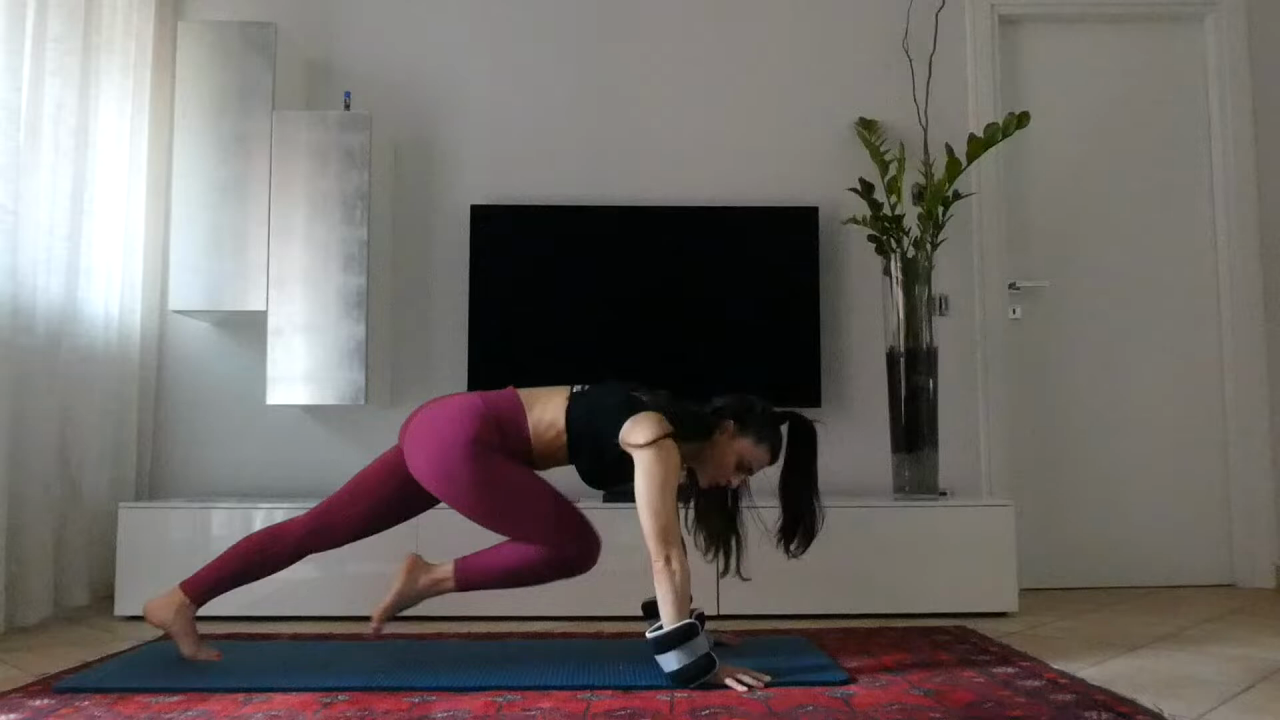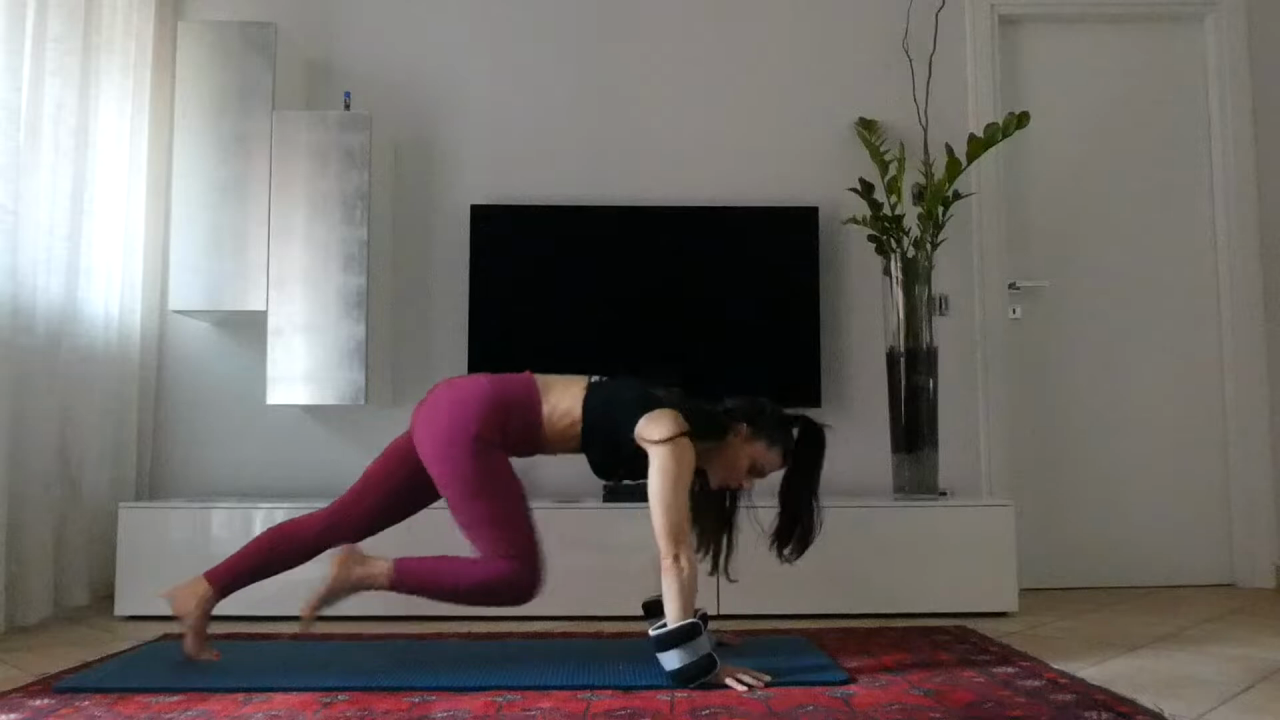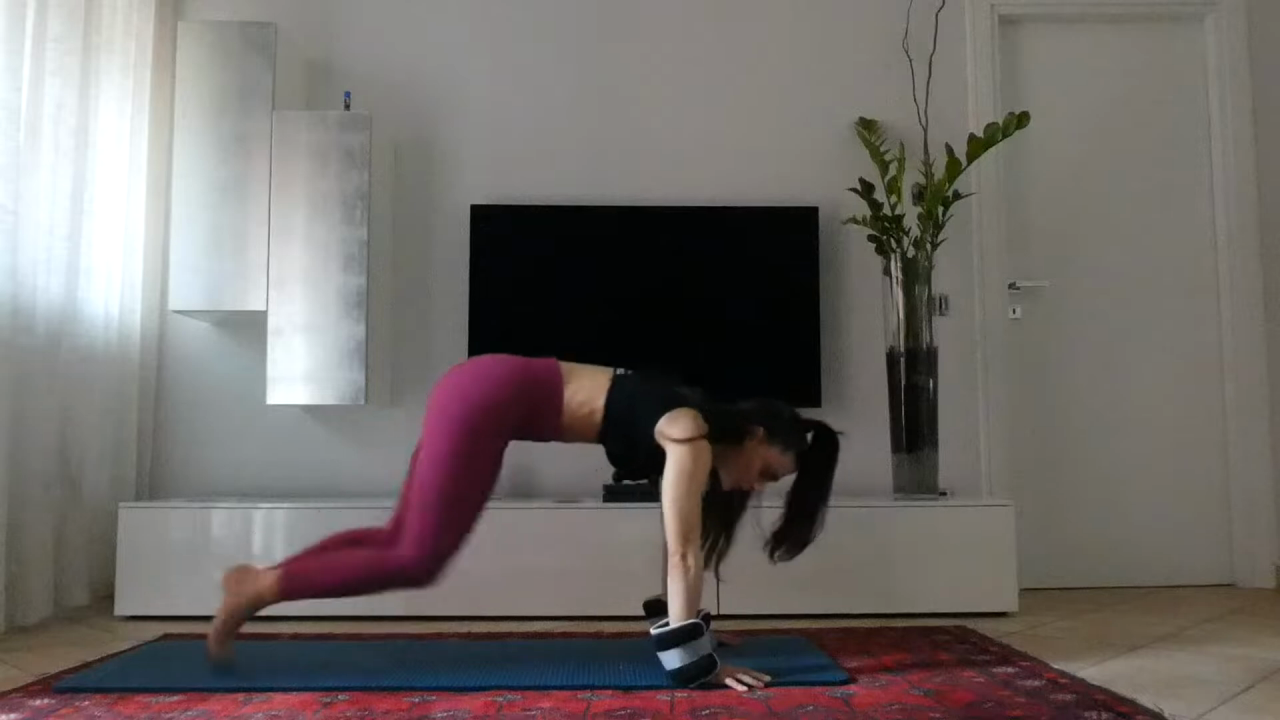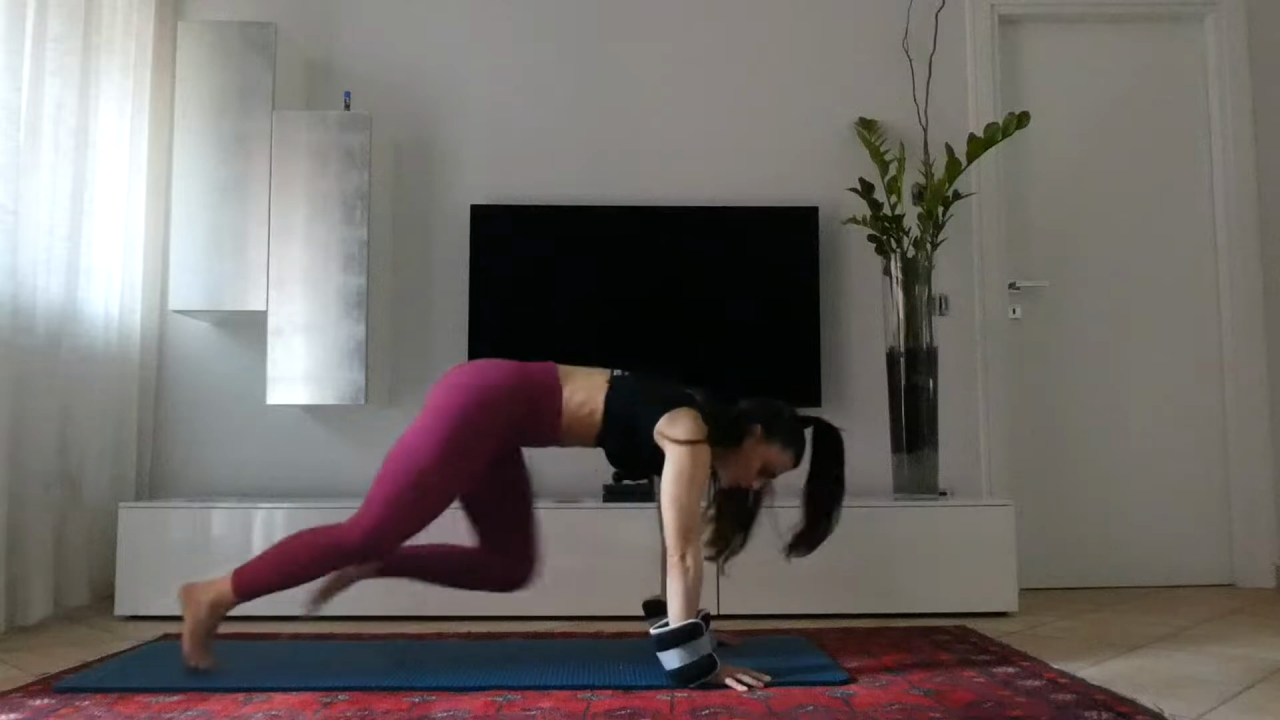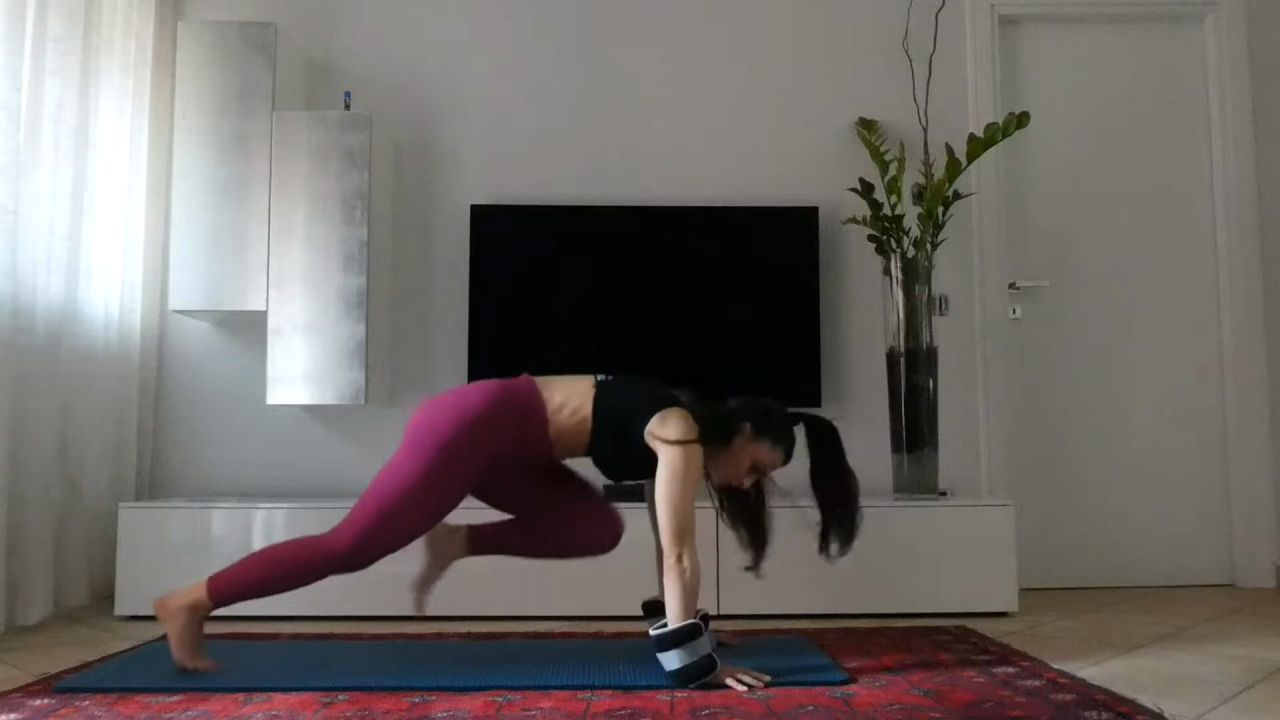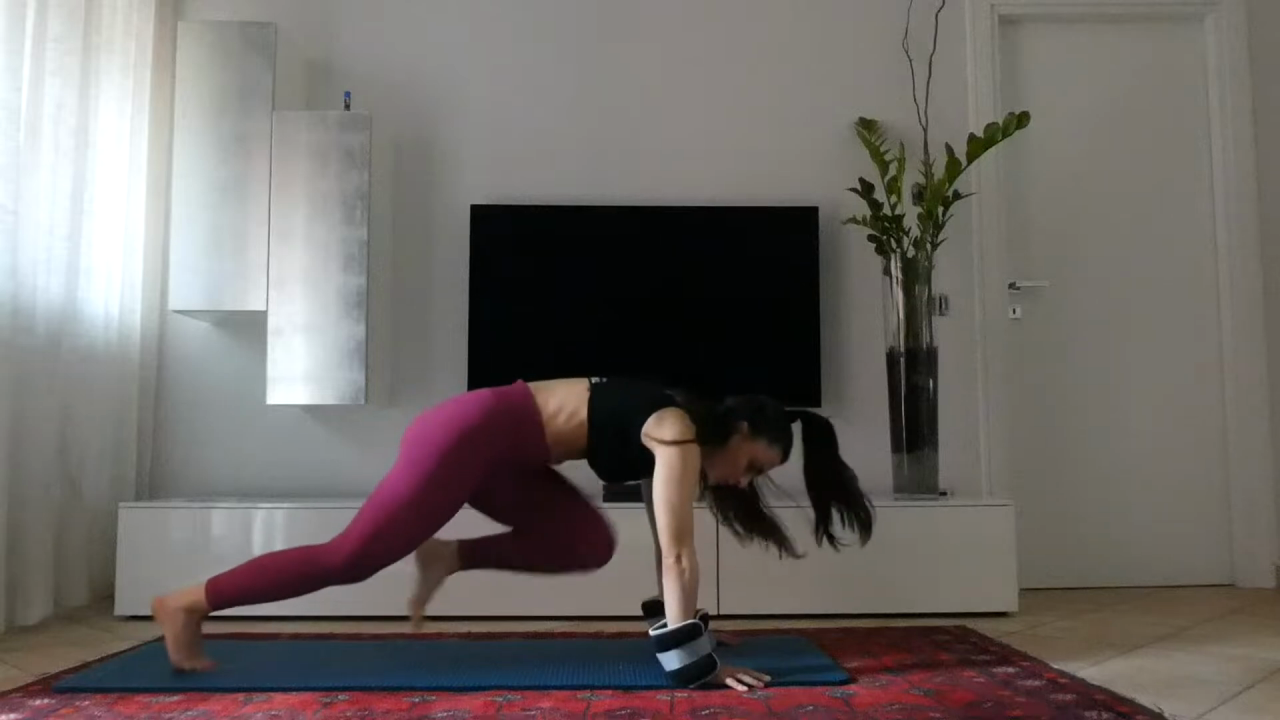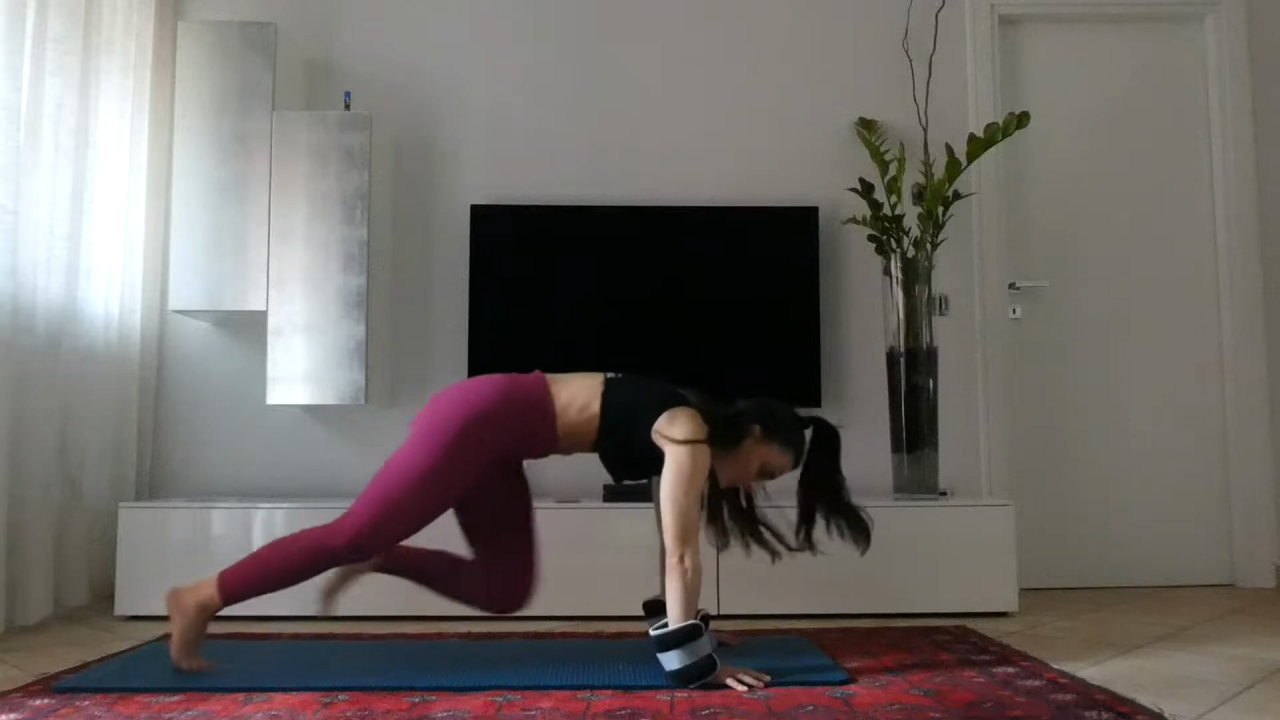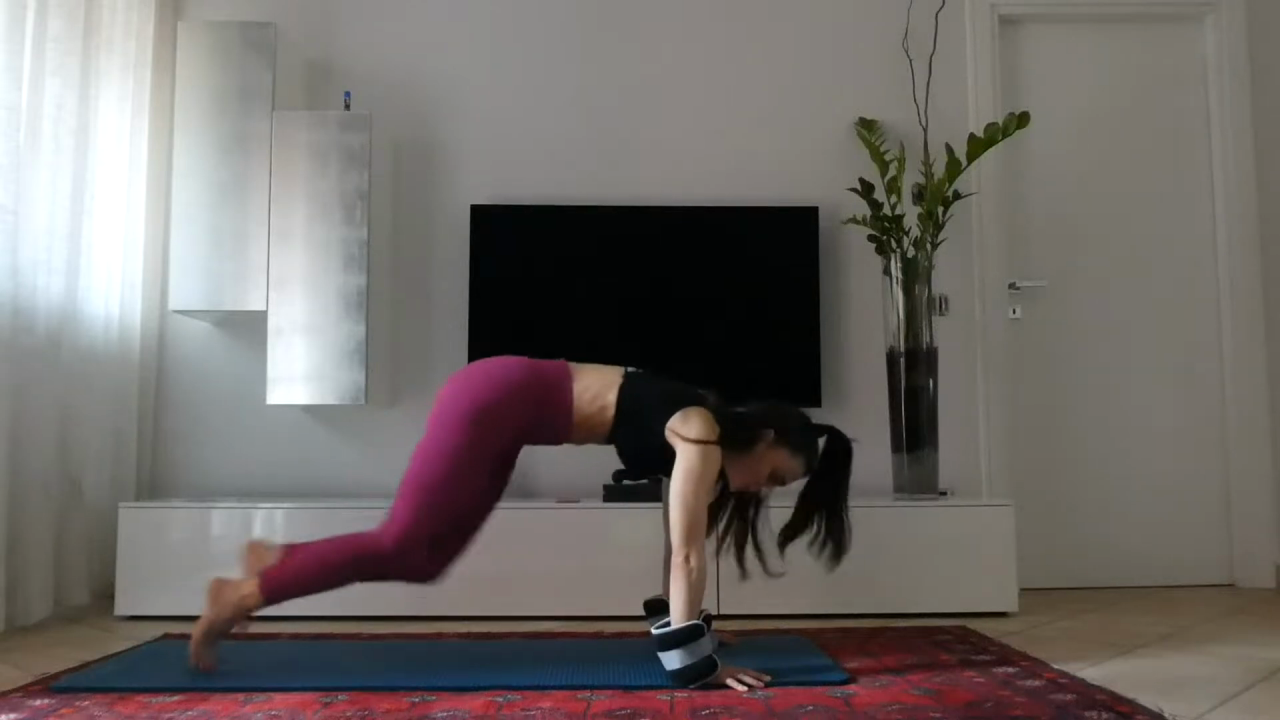
dt=0.1s
person 1, frame 1
left shoulder: (674, 444)
right shoulder: (659, 438)
left elbow: (668, 557)
right elbow: (665, 558)
left wrist: (685, 642)
right wrist: (690, 660)
left hip: (449, 430)
right hip: (458, 436)
left knee: (323, 527)
right knee: (574, 547)
left ankle: (178, 603)
right ankle: (429, 577)
person 1, frame 2
left shoulder: (686, 440)
right shoulder: (675, 434)
left elbow: (677, 552)
right elbow: (675, 555)
left wrist: (688, 641)
right wrist: (691, 660)
left hip: (460, 415)
right hip: (467, 418)
left knee: (340, 521)
right knee: (514, 575)
left ankle: (199, 592)
right ankle: (371, 571)
person 1, frame 3
left shoulder: (698, 437)
right shoulder: (692, 434)
left elbow: (684, 553)
right elbow: (682, 555)
left wrist: (691, 639)
right wrist: (692, 657)
left hip: (490, 397)
right hip: (486, 395)
left knee: (405, 539)
right knee: (420, 556)
left ankle: (268, 581)
right ankle: (264, 586)
person 1, frame 4
left shoulder: (694, 437)
right shoulder: (693, 434)
left elbow: (681, 552)
right elbow: (681, 554)
left wrist: (688, 640)
right wrist: (692, 659)
left hip: (491, 408)
right hip: (484, 402)
left knee: (512, 570)
right knee: (371, 532)
left ankle: (362, 564)
right ankle: (214, 596)
person 1, frame 5
left shoulder: (682, 435)
right shoulder: (684, 433)
left elbow: (674, 554)
right elbow: (678, 555)
left wrist: (686, 640)
right wrist: (691, 659)
left hip: (492, 441)
right hip: (473, 425)
left knee: (597, 528)
right knee: (347, 546)
left ankle: (456, 543)
right ankle: (188, 603)
person 1, frame 6
left shoulder: (680, 435)
right shoulder: (681, 433)
left elbow: (669, 554)
right elbow: (677, 556)
left wrist: (686, 641)
right wrist: (692, 661)
left hip: (492, 446)
right hip: (470, 433)
left knee: (591, 543)
right knee: (349, 556)
left ankle: (452, 555)
right ankle: (187, 605)
person 1, frame 7
left shoulder: (690, 435)
right shoulder: (690, 433)
left elbow: (679, 552)
right elbow: (680, 555)
left wrist: (688, 637)
right wrist: (692, 659)
left hip: (493, 426)
right hip: (478, 416)
left knee: (506, 592)
right knee: (353, 533)
left ankle: (374, 555)
right ankle: (200, 597)
person 1, frame 8
left shoulder: (698, 436)
right shoulder: (704, 432)
left elbow: (683, 550)
right elbow: (686, 553)
left wrist: (688, 635)
right wrist: (692, 659)
left hip: (502, 412)
right hip: (495, 400)
left knee: (422, 559)
right knee: (404, 545)
left ankle: (278, 563)
right ankle: (246, 594)
